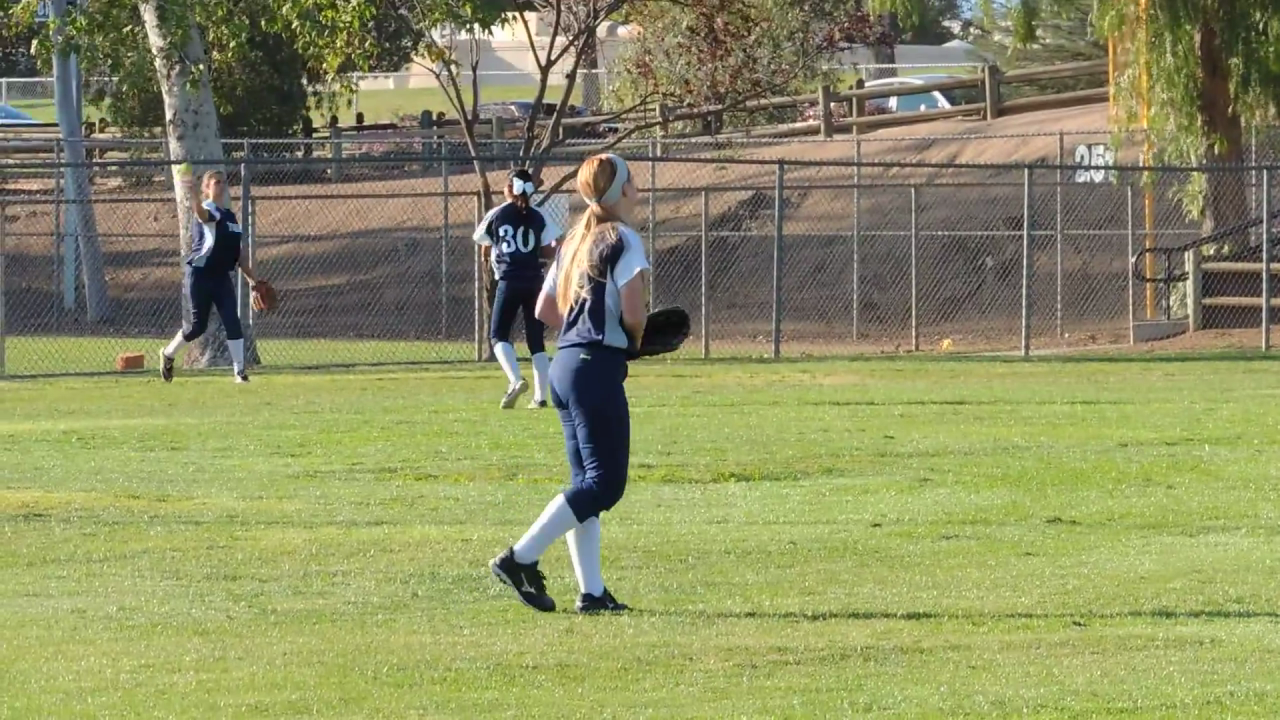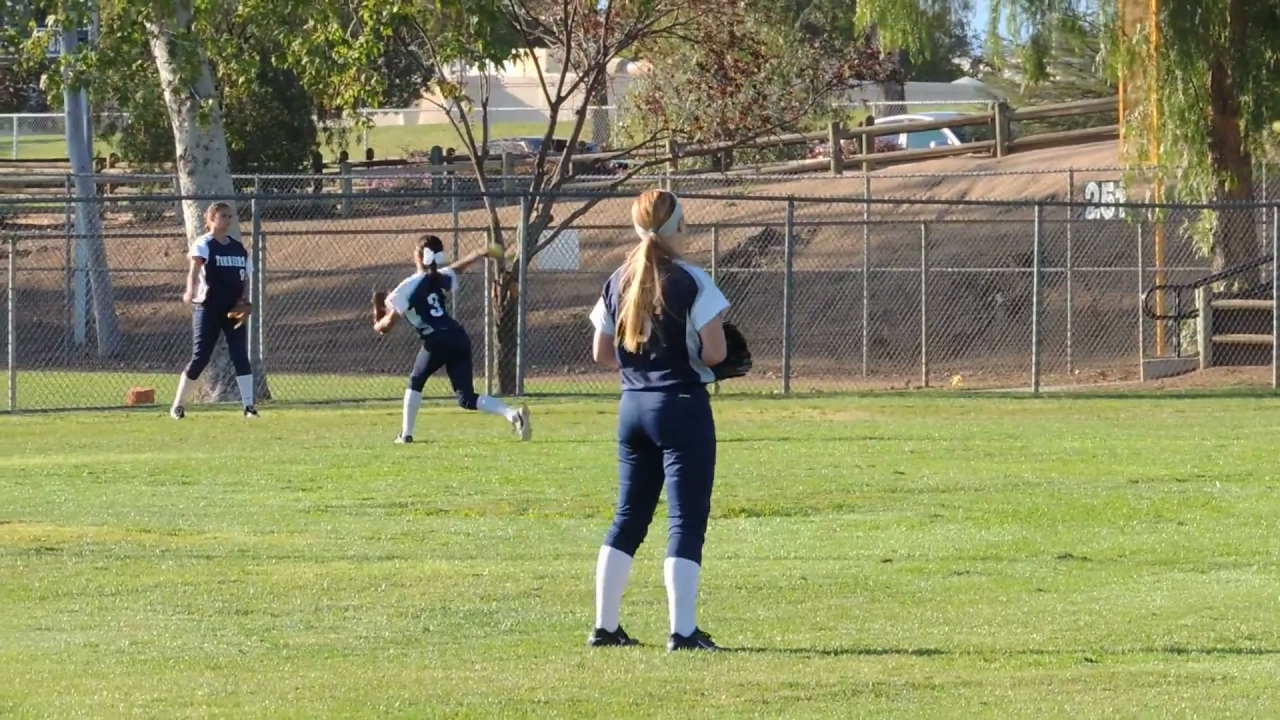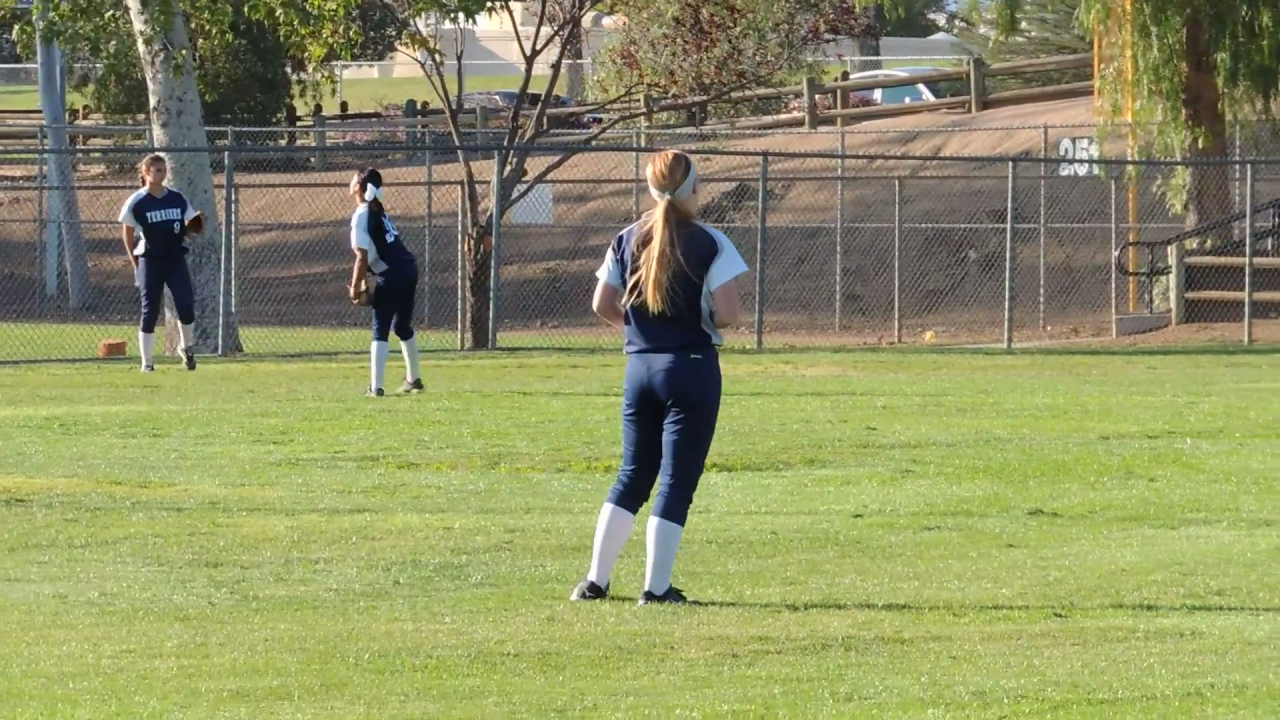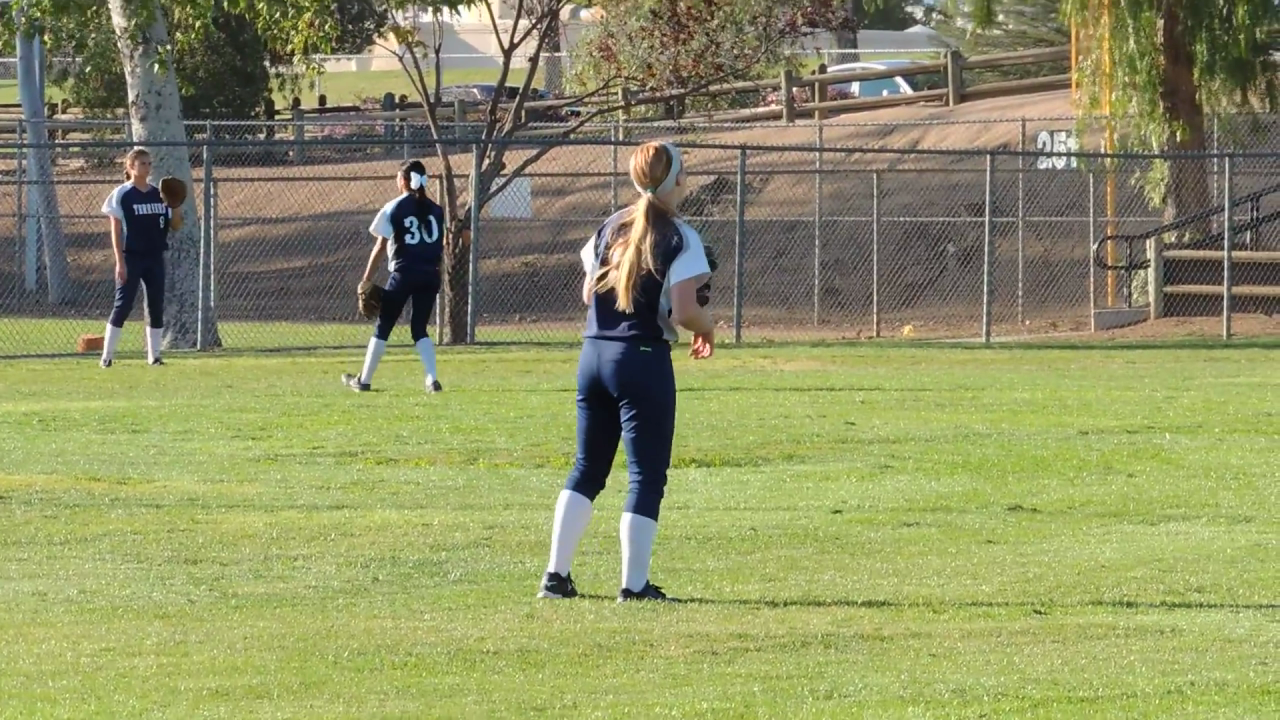
dt=0.7s
person 1, frame 1
left shoulder: (575, 240)
right shoulder: (624, 239)
left elbow: (544, 311)
right elbow: (634, 312)
right wrist: (636, 339)
left hip: (567, 365)
right hip: (596, 369)
left knee: (588, 479)
right knee: (605, 482)
left ankle: (592, 591)
right ankle: (520, 557)
person 1, frame 2
left shoulder: (617, 282)
right shoulder: (691, 280)
left elbow: (602, 352)
right elbow: (715, 351)
right wrist: (691, 358)
left hip: (633, 407)
right hip: (682, 408)
left knee: (628, 517)
right knee: (686, 522)
left ankle: (605, 627)
right ankle: (683, 633)
person 1, frame 3
left shoulder: (628, 239)
right shoulder: (709, 242)
left elbow: (602, 304)
right elbow: (728, 313)
right wrist: (701, 321)
left hip: (640, 368)
right hip: (691, 370)
left knee: (632, 475)
right knee: (677, 480)
left ankle: (594, 581)
right ankle: (656, 588)
person 1, frame 4
left shoulder: (611, 227)
right shoulder: (681, 237)
left elbow: (588, 291)
right elbow: (683, 310)
right wrist: (706, 329)
left hip: (595, 355)
right hip: (643, 362)
left knee: (587, 466)
right knee: (646, 475)
left ankle: (556, 574)
right ankle: (634, 585)
person 2, frame 1
left shoulder: (495, 215)
right shoulder: (539, 217)
left elbow: (486, 253)
right elbow: (548, 253)
left hip: (509, 283)
right hip: (536, 282)
left knee: (498, 336)
right knee: (536, 340)
left ankle: (516, 380)
right ankle: (540, 396)
person 2, frame 2
left shoulder: (409, 285)
right shoulder: (441, 278)
left elbow: (389, 322)
right elbow: (457, 268)
left wrist: (378, 325)
right wrist: (480, 255)
left hip: (437, 342)
right hip: (460, 339)
left knee: (416, 383)
right knee: (467, 399)
left ankle: (406, 434)
right ankle: (514, 414)
person 2, frame 3
left shoulder: (361, 217)
right shoulder: (377, 209)
left elbow: (362, 259)
left wrist: (355, 288)
right wrist: (367, 280)
left hip: (391, 275)
right hip: (407, 269)
left knee: (380, 330)
right knee: (402, 326)
left ankle: (377, 387)
right ankle: (414, 379)
person 2, frame 4
left shoulder: (393, 208)
right shoulder: (436, 209)
left elbow: (380, 248)
right elbow: (438, 249)
left wrist: (366, 278)
right wrist: (438, 276)
left hip: (404, 274)
right hip: (430, 275)
left knee: (383, 327)
right knee: (419, 330)
left ankle: (364, 380)
right ankle: (433, 379)
person 3, frame 1
left shoulder: (230, 216)
right shoulder: (206, 208)
left elbow: (236, 251)
right elbow: (201, 212)
left wrist: (251, 277)
right wrist: (194, 192)
left hip: (222, 276)
right hip: (199, 274)
left knee: (232, 322)
right knee: (198, 325)
left ankle: (240, 370)
right ankle: (169, 353)
person 3, frame 2
left shoulder: (238, 248)
right shoulder: (204, 244)
left elbow: (244, 279)
right elbow: (195, 267)
left wrist: (244, 301)
right wrist: (191, 289)
left hip: (233, 310)
right hip: (208, 308)
left knee: (241, 357)
right knee: (200, 358)
left ankle: (249, 406)
right ankle: (178, 405)
person 3, frame 3
left shoulder: (178, 198)
right shoulder: (136, 202)
left elbow: (188, 229)
right elbow: (128, 236)
right wrist: (137, 263)
left hip: (176, 259)
right hip: (150, 262)
left knee: (186, 306)
right knee: (150, 312)
left ankle: (187, 346)
right ankle: (147, 362)
person 3, frame 4
left shoulder: (159, 194)
right shoulder: (121, 195)
left elbow: (175, 226)
right elbow: (116, 230)
right wrist: (120, 261)
left hip: (155, 257)
right hip: (131, 257)
left knee: (156, 306)
right knee: (123, 305)
left ankle: (154, 355)
right ankle: (107, 355)
